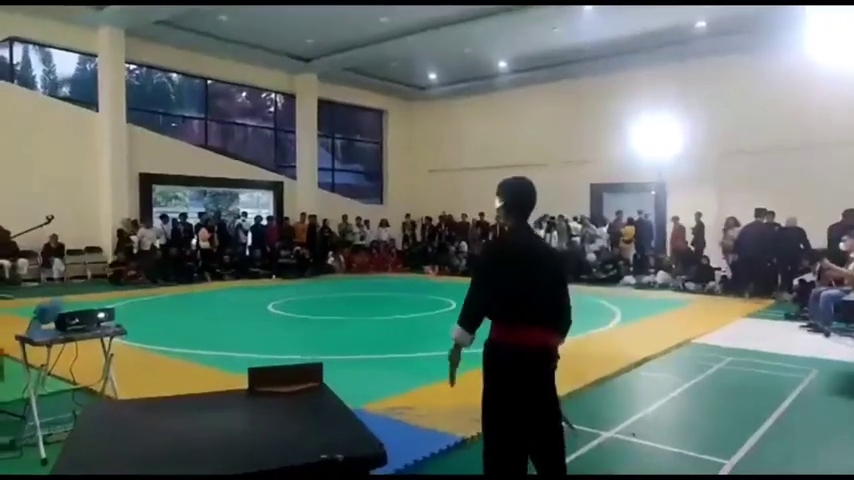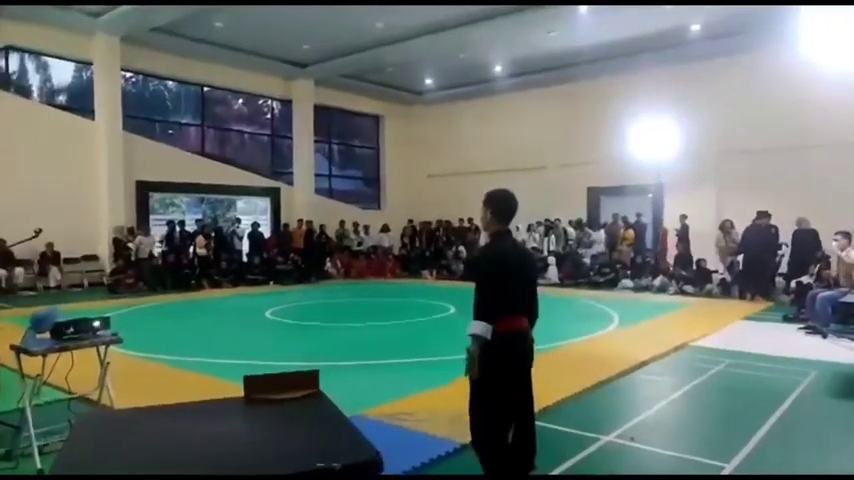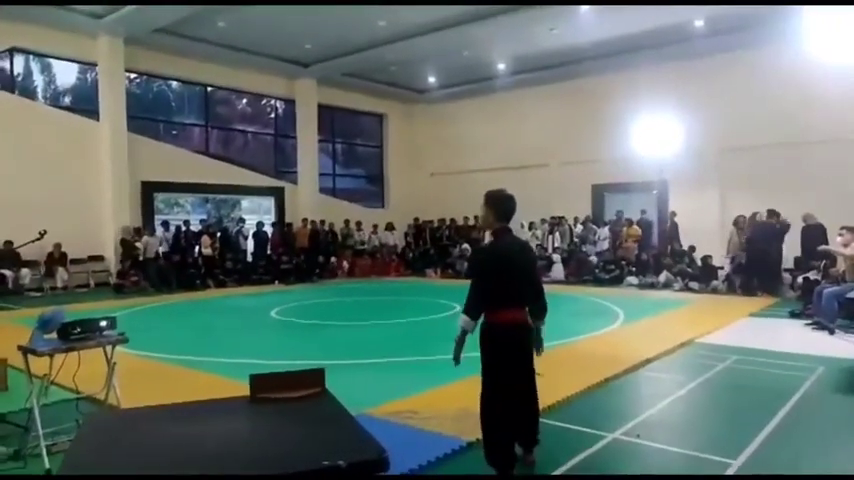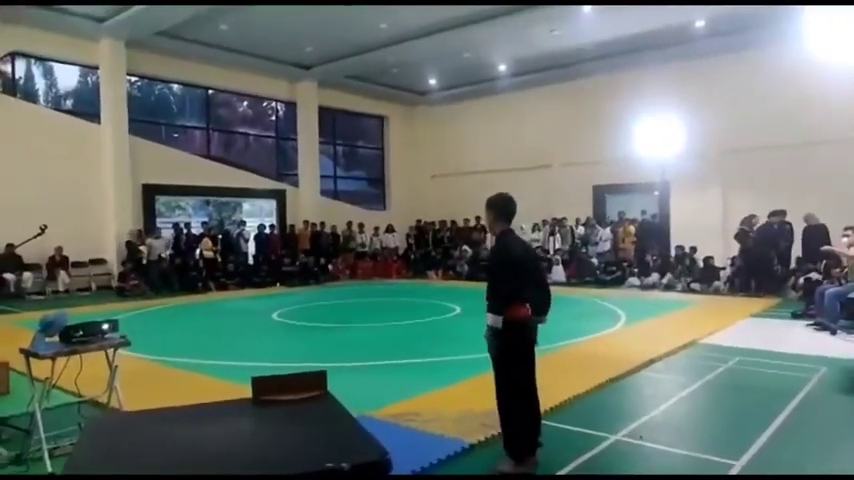
dt=1s
person 1, frame 1
left shoulder: (496, 250)
right shoulder: (550, 253)
left elbow: (477, 302)
right elbow: (562, 309)
left wrist: (458, 346)
right wrist: (552, 342)
left hip: (505, 352)
right hip: (540, 352)
left knee: (502, 436)
right knee: (545, 430)
person 1, frame 2
left shoulder: (488, 254)
right shoulder: (524, 254)
left elbow: (485, 304)
left wrist: (475, 343)
left hip: (496, 341)
right hip: (521, 338)
left knee: (486, 412)
right knee: (520, 407)
left ankle: (499, 469)
right ankle: (521, 466)
person 1, frame 3
left shoulder: (489, 252)
right shoulder: (524, 248)
left elbow: (478, 296)
right elbow: (536, 292)
left wrist: (463, 333)
right wrist: (537, 327)
left hip: (497, 330)
right hip: (522, 327)
left knee: (496, 398)
right knee: (524, 391)
left ankle: (504, 465)
right ankle: (528, 448)
person 1, frame 4
left shoulder: (500, 250)
right shoulder: (524, 248)
left elbow: (498, 295)
right elbow: (542, 288)
left wrist: (492, 329)
right wrist: (536, 319)
left hip: (508, 326)
right hip: (524, 324)
left knee: (510, 392)
right knee: (525, 388)
left ankle: (520, 458)
right ankle: (529, 450)
